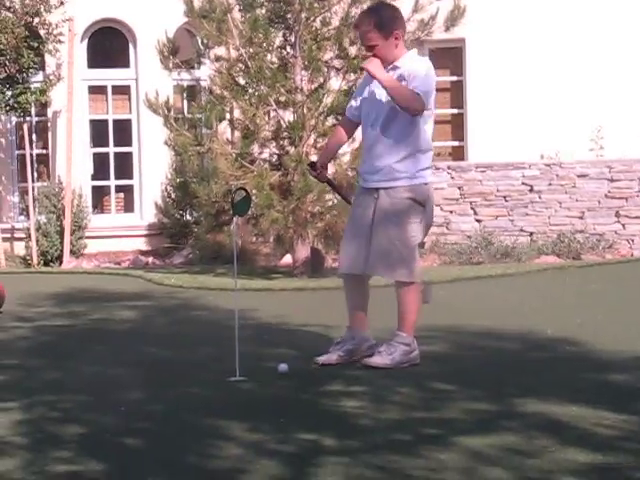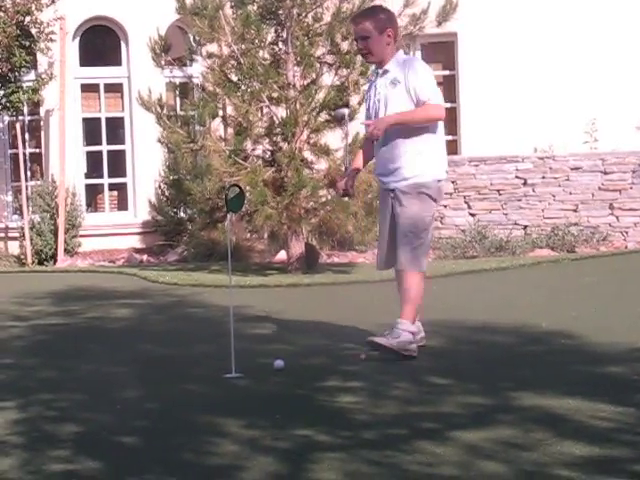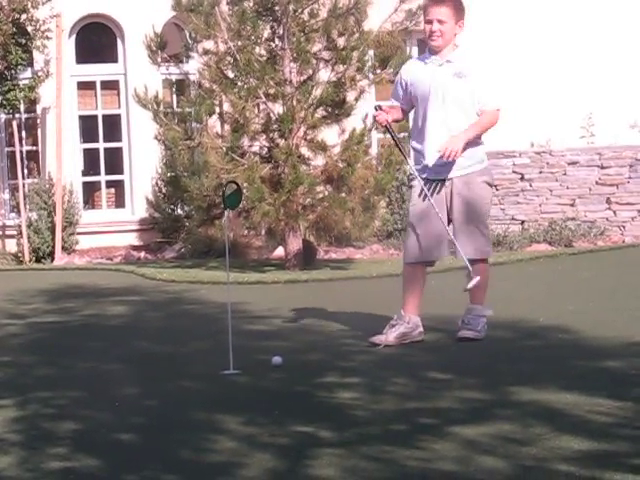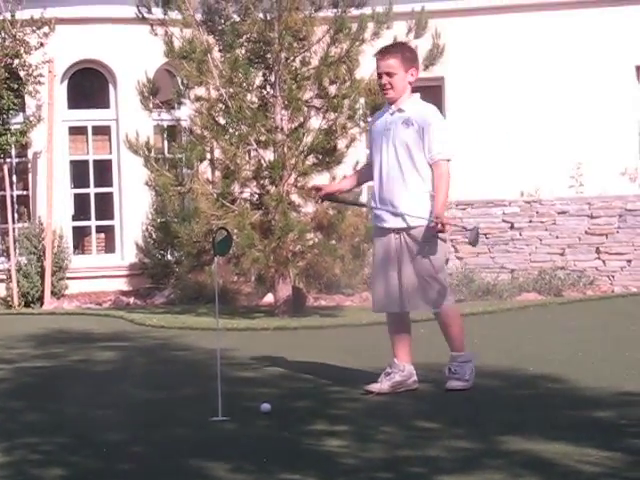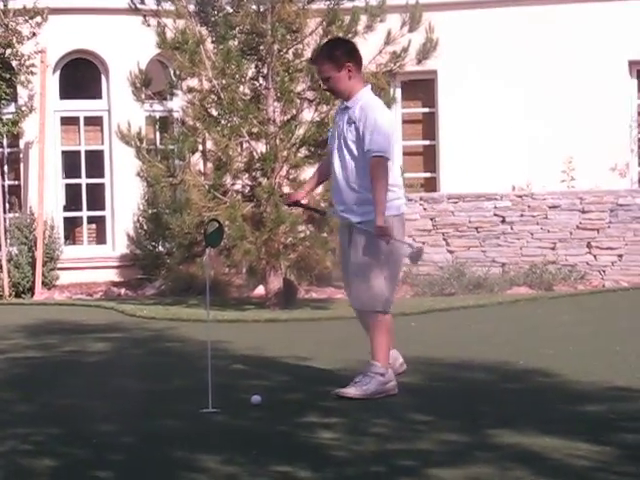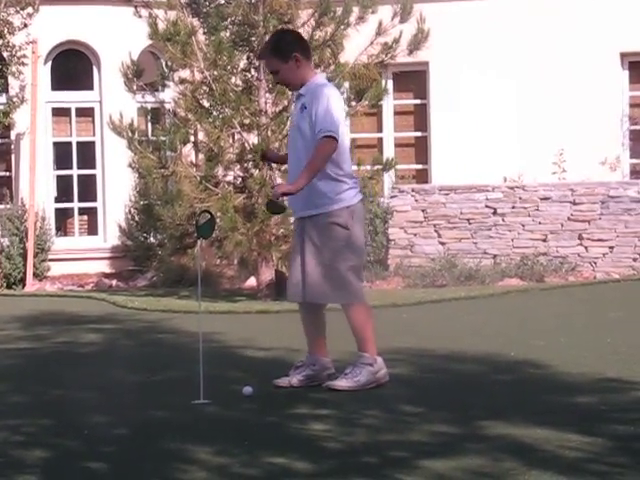
dt=0.7s
person 1, frame 1
left shoulder: (419, 68)
right shoulder: (368, 81)
left elbow: (415, 105)
right elbow: (348, 124)
left wrist: (381, 76)
right wrist: (323, 158)
left hip: (406, 185)
right hip: (369, 185)
left knee: (402, 264)
right knee: (352, 262)
left ankle: (405, 343)
right ankle: (357, 336)
person 1, frame 2
left shoulder: (412, 68)
right shoulder: (373, 85)
left elbow: (436, 110)
left wrist: (391, 120)
right wrist: (352, 172)
left hip: (420, 179)
right hip: (390, 183)
left knee: (410, 254)
right knee: (395, 257)
left ankle: (406, 330)
right ankle: (407, 328)
person 1, frame 3
left shoulder: (471, 67)
right shoulder: (411, 69)
left elbow: (492, 113)
right elbow: (403, 108)
left wrist: (462, 138)
right wrist: (388, 114)
left hip: (469, 171)
right hip: (426, 174)
left knee: (475, 246)
right knee: (416, 248)
left ankle: (476, 314)
right ankle: (409, 319)
person 1, frame 4
left shoulder: (426, 115)
right shoulder: (378, 120)
left elbow: (441, 164)
left wrist: (440, 207)
right wrist: (337, 185)
left hip: (420, 223)
right hip: (386, 223)
left knee: (435, 294)
right knee: (390, 299)
left ankle: (461, 360)
right ankle: (402, 369)
person 1, frame 5
left shoulder: (371, 109)
right shoulder: (341, 112)
left elbow: (379, 162)
left wrist: (381, 213)
right wrist: (307, 188)
left hip: (377, 220)
right hip: (351, 218)
left knee: (374, 295)
right knee: (358, 295)
left ankle: (381, 373)
right ankle: (389, 356)
person 1, frame 6
left shoulder: (323, 93)
right shoulder: (302, 99)
left elbow: (329, 142)
left wrist: (299, 182)
right wrist: (281, 157)
left hip: (335, 208)
right hip: (308, 209)
left knee: (346, 286)
right knee: (305, 290)
left ankle: (370, 363)
right ankle: (317, 362)
